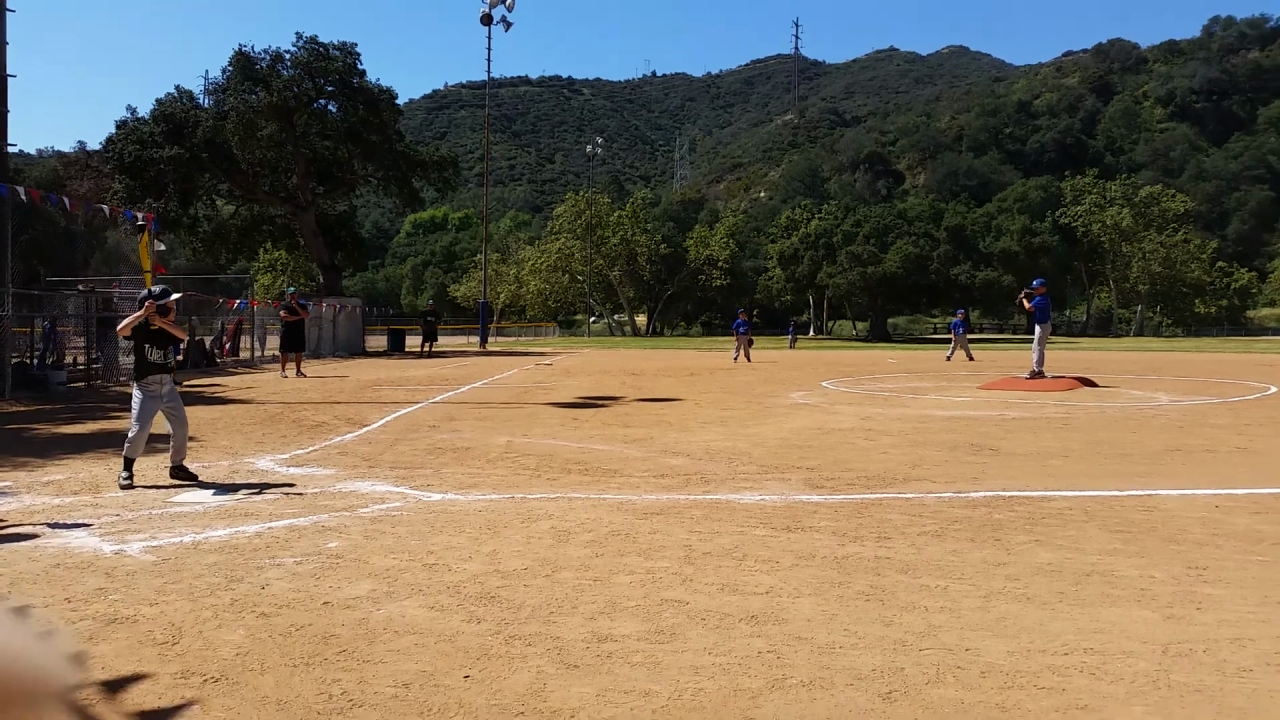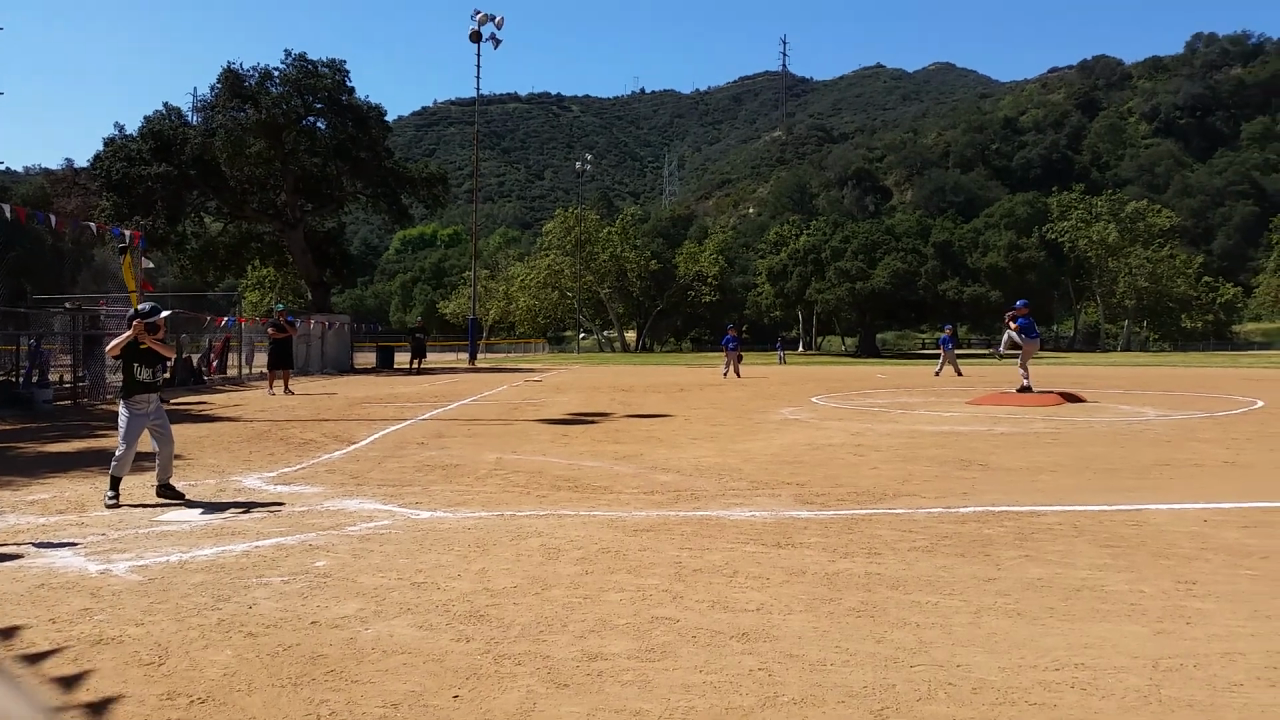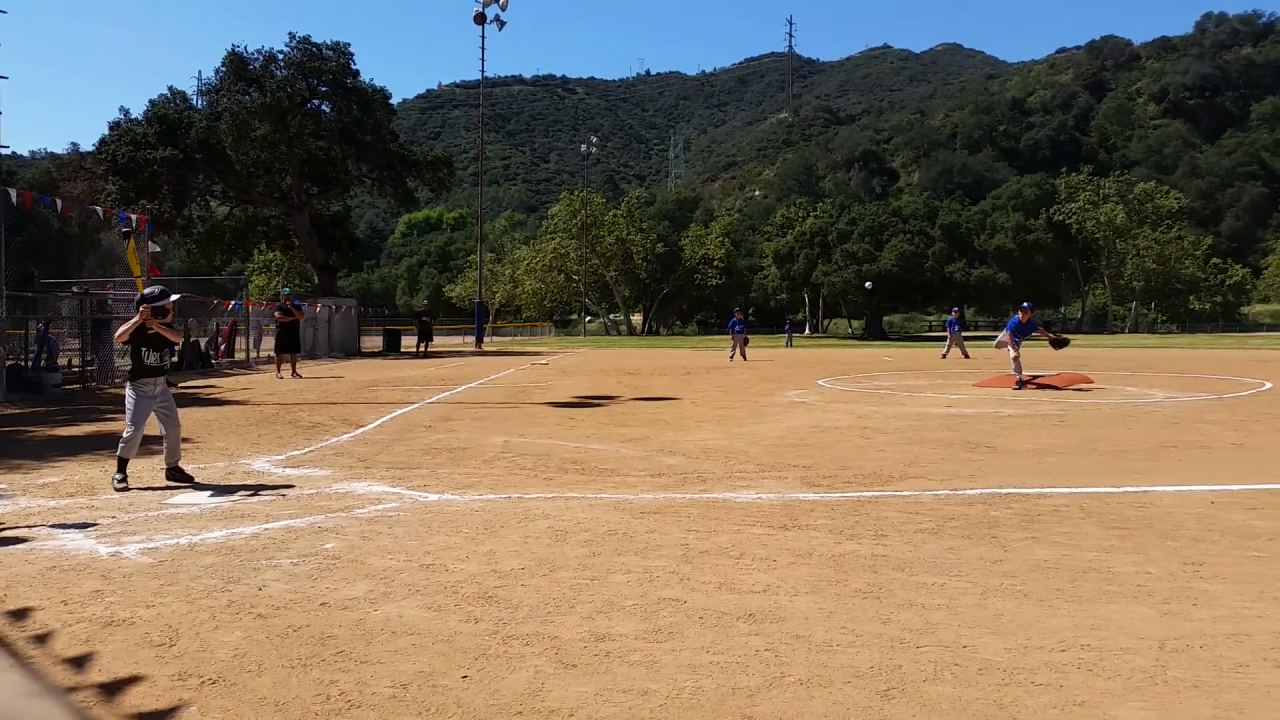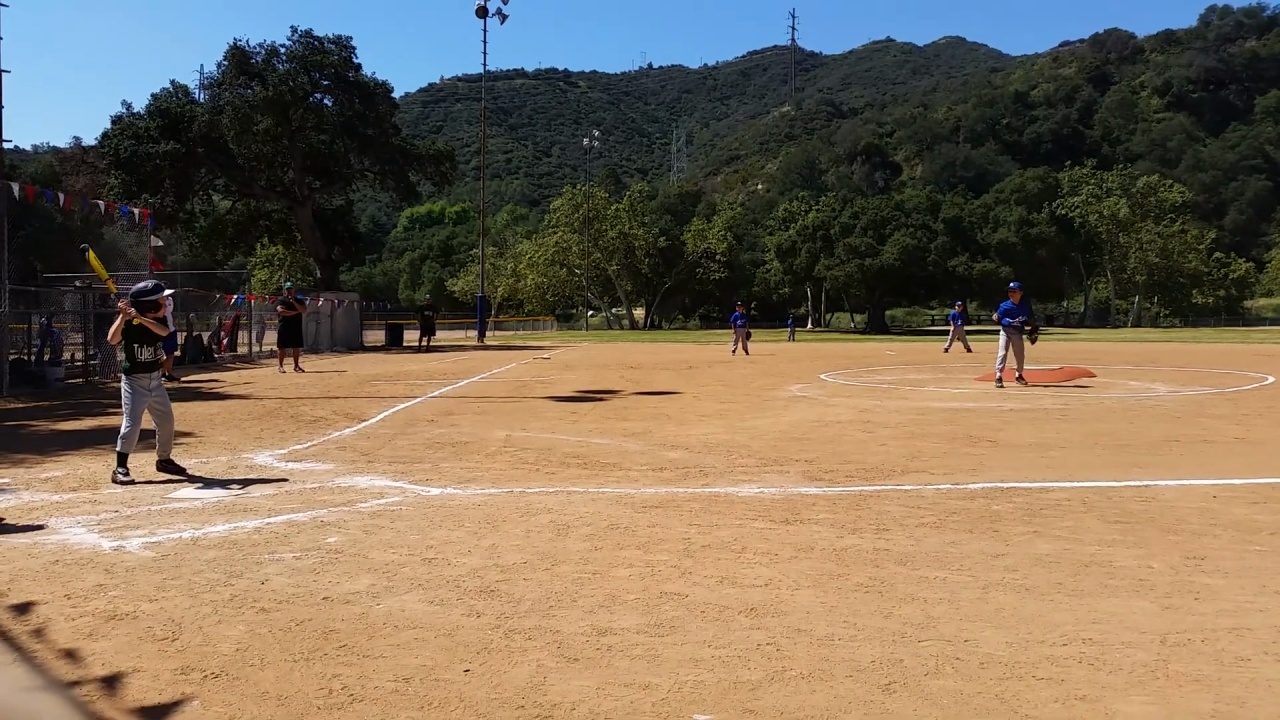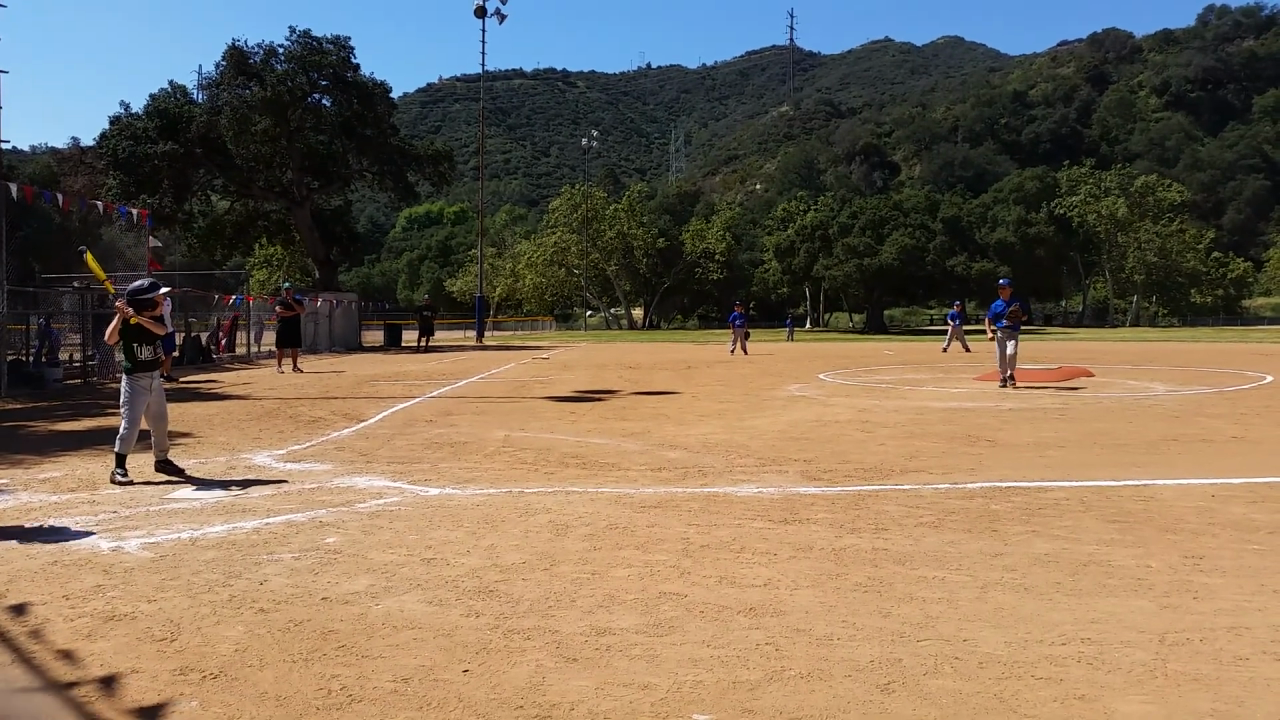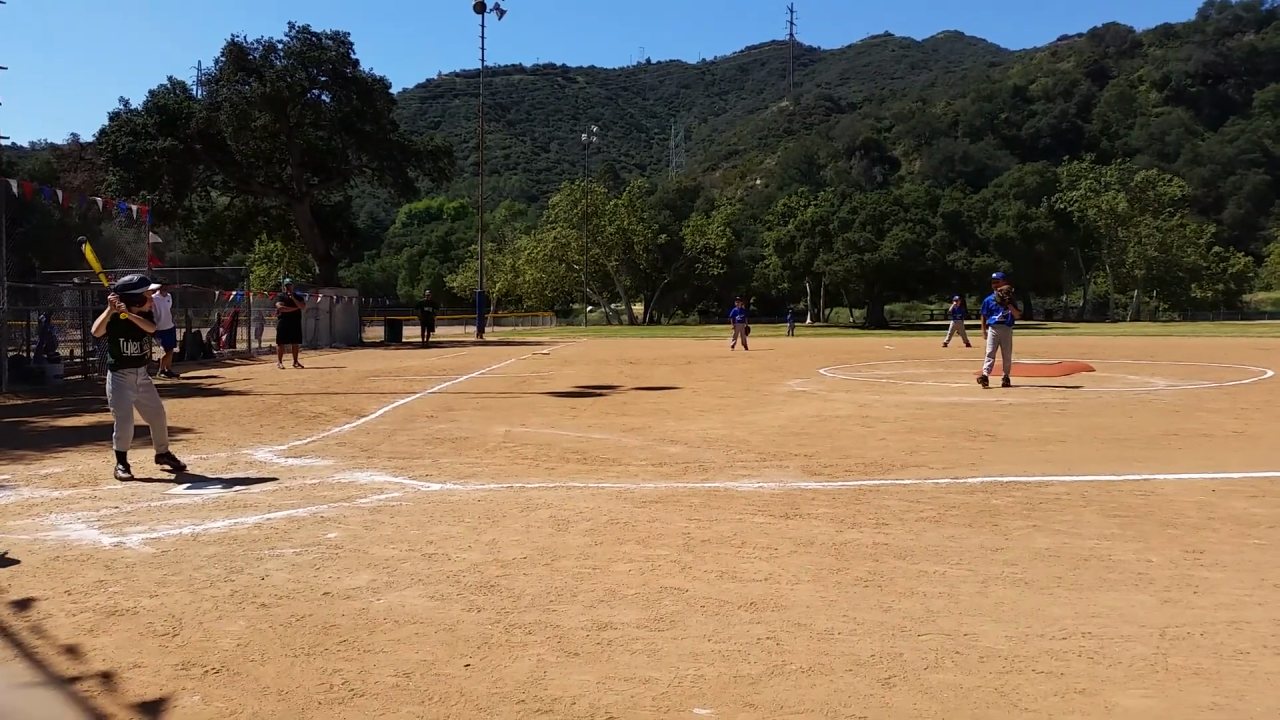
dt=0.7s
person 1, frame 1
left shoulder: (168, 327)
right shoulder: (141, 327)
left elbow: (183, 334)
right elbow: (120, 330)
left wrist: (161, 323)
right wrist: (142, 313)
left hip: (167, 385)
right hip: (145, 387)
left knee: (180, 426)
right knee: (139, 428)
left ankle: (177, 466)
right ankle: (126, 471)
person 1, frame 2
left shoulder: (158, 344)
right shoulder: (130, 345)
left elbow: (171, 353)
right elbow: (110, 350)
left wrist: (150, 342)
right wrist: (131, 333)
left hip: (154, 403)
right hip: (132, 404)
left knee: (166, 444)
right knee: (126, 447)
left ankle: (163, 485)
right ankle: (112, 490)
person 1, frame 3
left shoulder: (166, 328)
right shoulder: (138, 329)
left elbow: (178, 337)
right elbow: (118, 337)
left wrist: (157, 326)
right wrist: (138, 318)
left hip: (161, 386)
right hip: (139, 387)
left knee: (172, 427)
right knee: (134, 429)
left ankle: (172, 468)
right ankle: (120, 473)
person 1, frame 4
left shoulder: (158, 321)
right shoulder: (129, 325)
left elbow: (164, 331)
right elbow: (112, 339)
left wrist: (141, 319)
right wrist: (123, 316)
left hip: (156, 380)
right hip: (134, 381)
left knee: (166, 420)
right knee: (132, 423)
left ankle: (164, 459)
right ankle: (120, 468)
person 1, frame 5
left shoulder: (155, 320)
right shoulder: (126, 324)
left elbow: (162, 330)
right elbow: (109, 339)
left wrist: (139, 318)
right wrist: (120, 315)
left hip: (155, 379)
right hip: (134, 380)
left knee: (160, 421)
right knee: (130, 423)
left ankle: (161, 460)
right ankle: (118, 469)
person 1, frame 6
left shoulder: (144, 315)
right shoulder: (114, 319)
left elbow: (151, 328)
right elbow: (96, 332)
left wrist: (128, 314)
right wrist: (110, 309)
left hip: (142, 375)
right hip: (119, 376)
left knee: (157, 414)
right knee: (124, 420)
left ankle: (163, 453)
right ankle: (121, 463)
